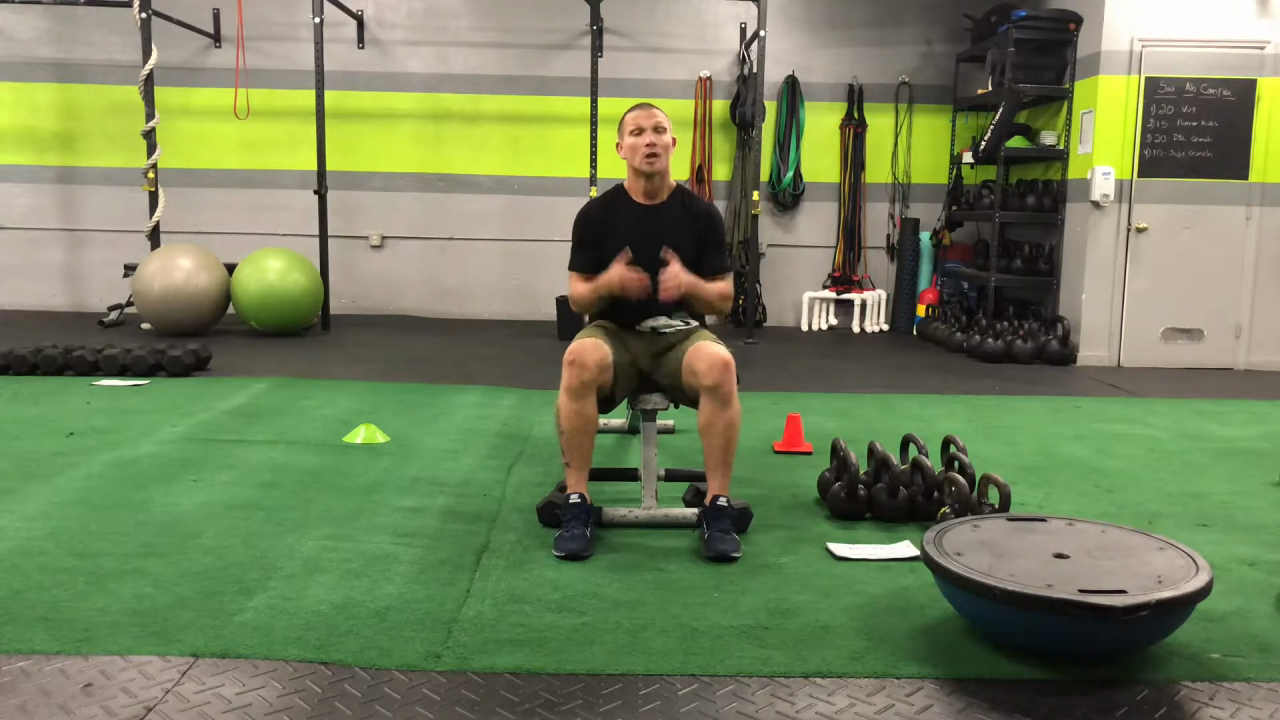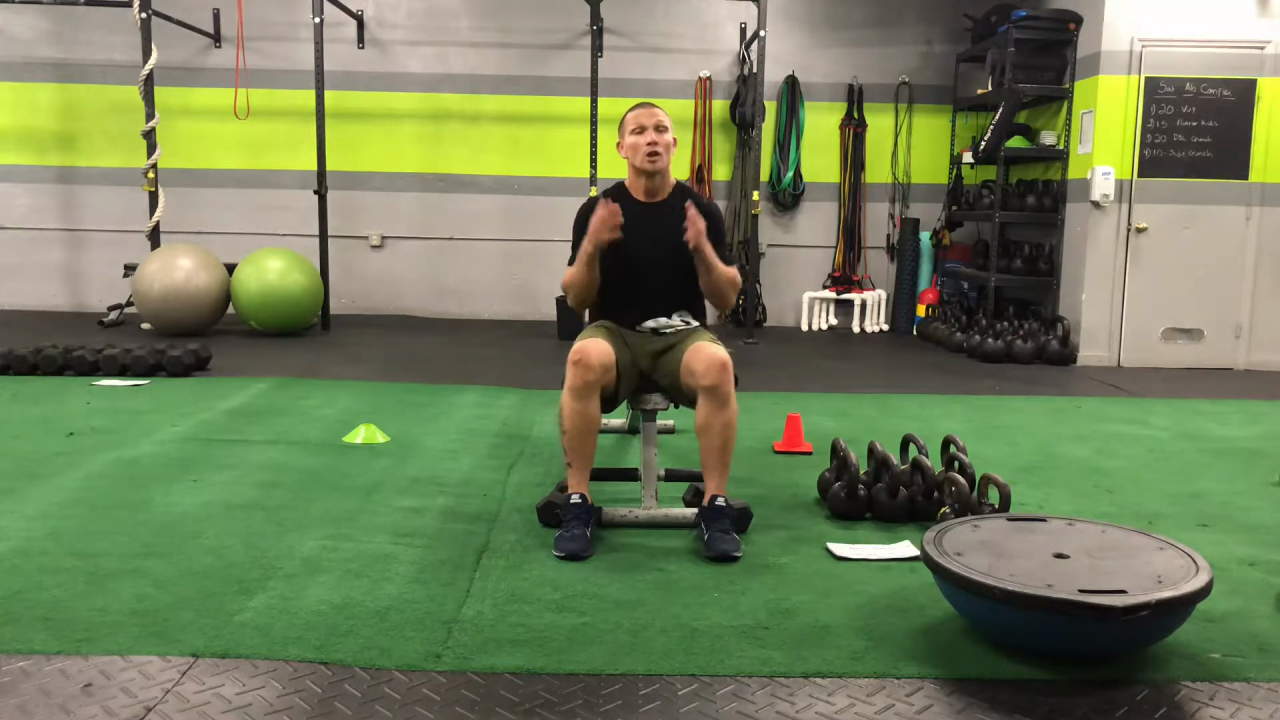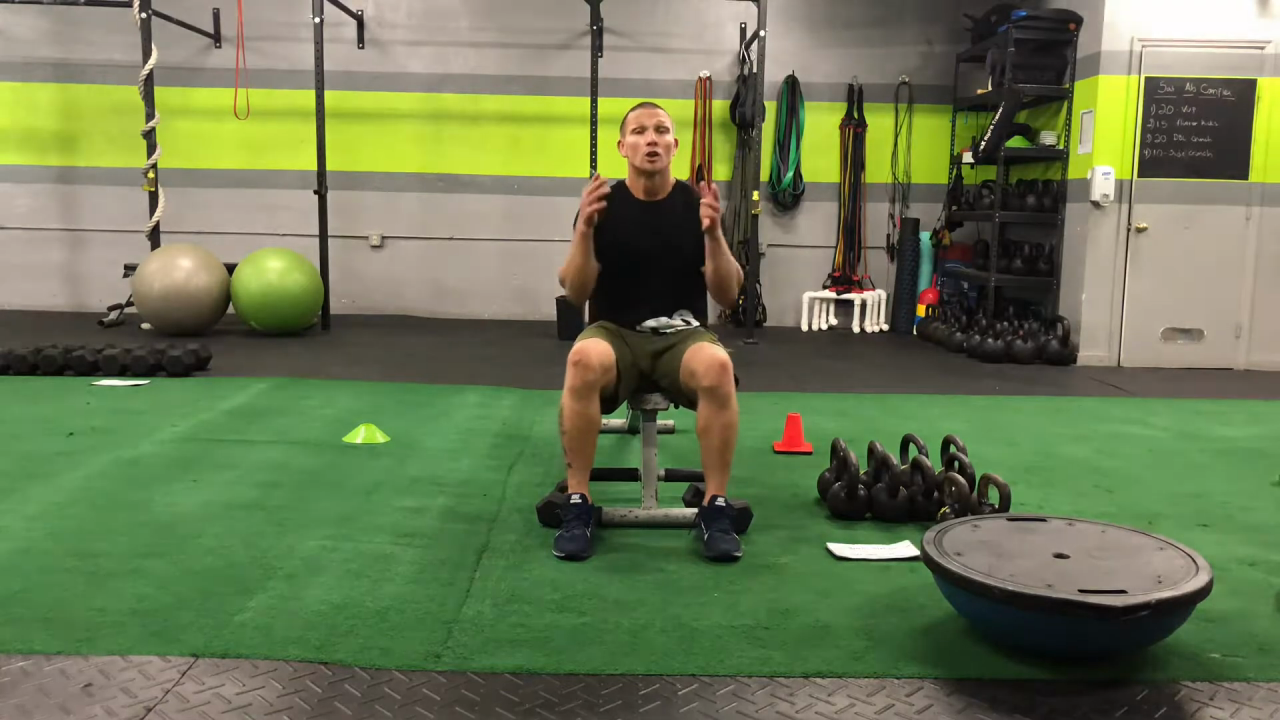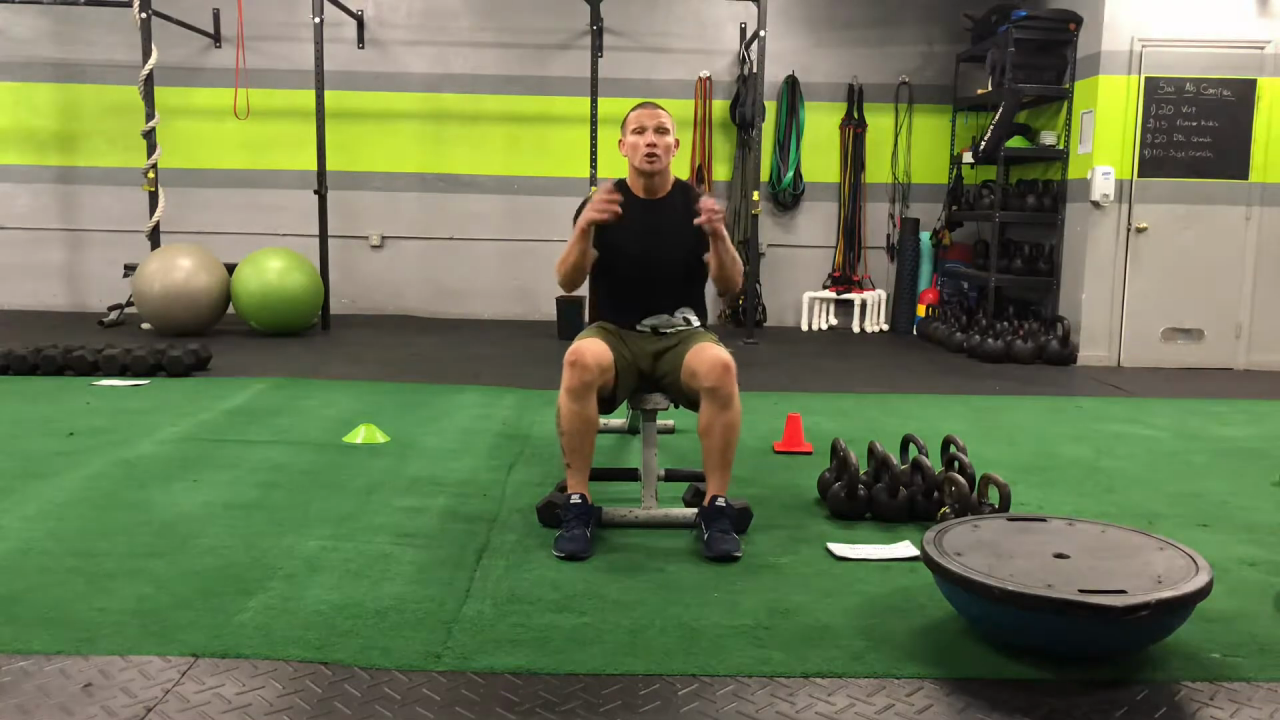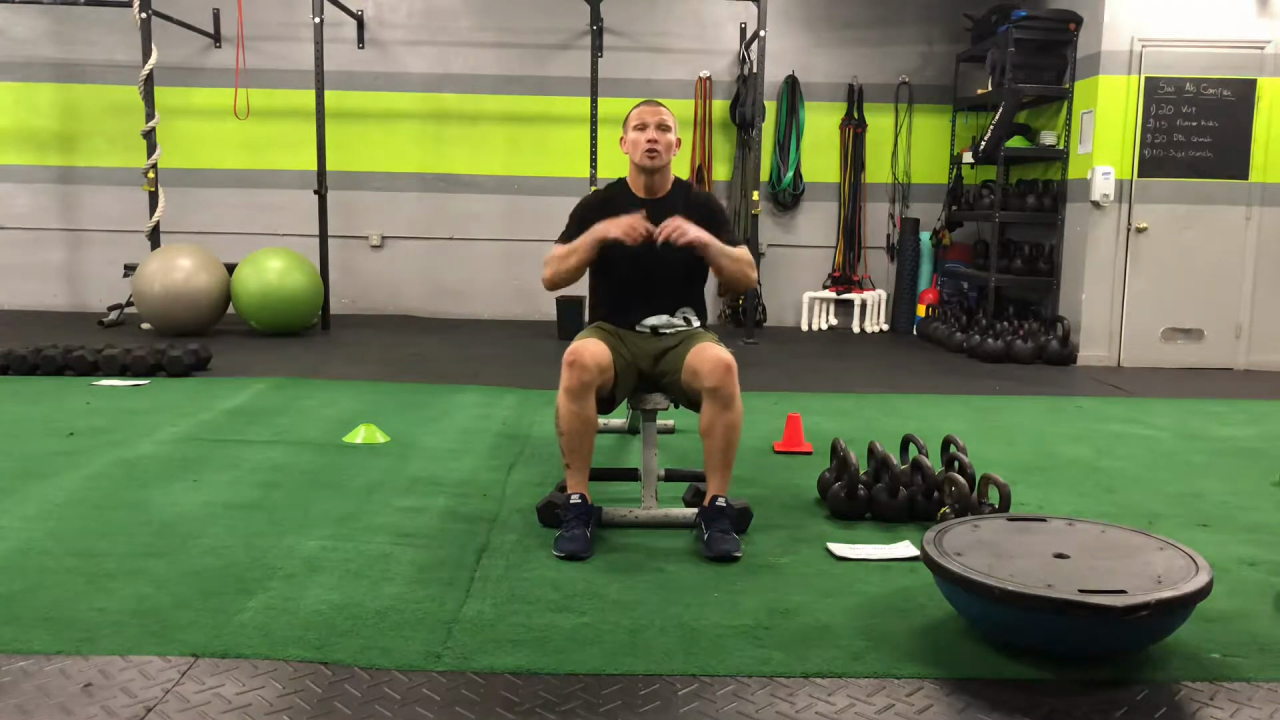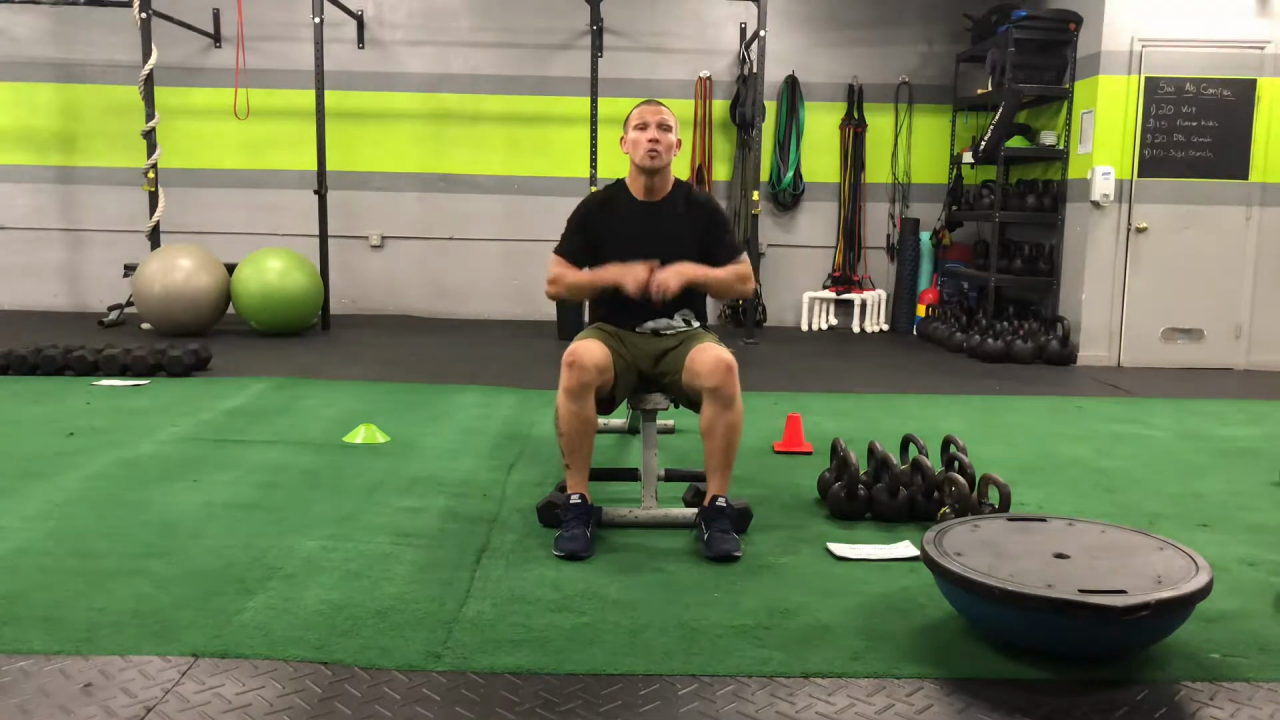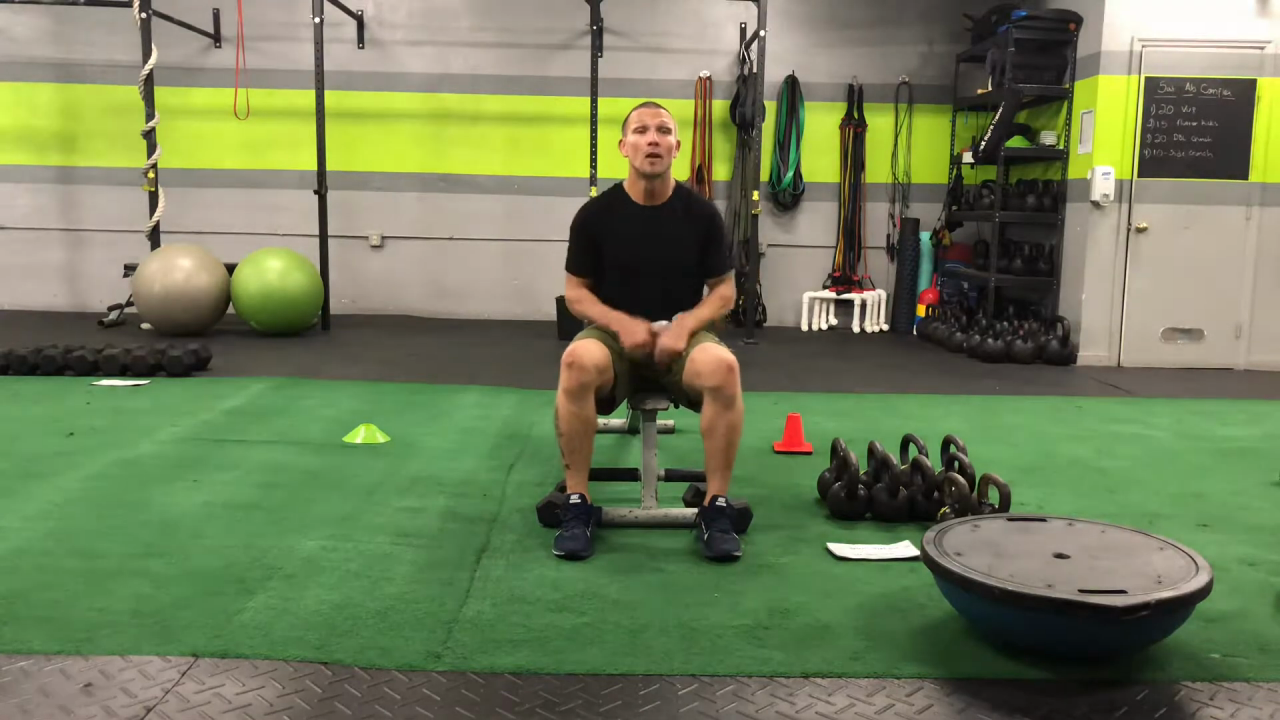
dt=0.1s
person 1, frame 1
left shoulder: (701, 213)
right shoulder: (597, 213)
left elbow: (722, 298)
right elbow: (577, 297)
left wrist: (690, 284)
right wrist: (606, 284)
left hip: (681, 333)
right hip: (616, 330)
left knee: (720, 366)
right knee: (578, 360)
left ankle: (717, 507)
right ankle: (577, 504)
person 1, frame 2
left shoulder: (697, 208)
right shoulder: (601, 209)
left elbow: (726, 298)
right elbow: (577, 299)
left wrist: (704, 250)
right wrist: (592, 245)
left hip: (681, 334)
right hip: (616, 333)
left knee: (717, 365)
right knee: (584, 360)
left ankle: (715, 507)
right ankle: (578, 504)
person 1, frame 3
left shoulder: (696, 206)
right shoulder: (603, 206)
left elbow: (729, 296)
right elbow: (576, 293)
left wrist: (713, 234)
right wrist: (583, 228)
left hip: (681, 334)
right hip: (616, 332)
left knee: (717, 367)
right knee: (584, 360)
left ankle: (715, 507)
right ankle: (578, 504)
person 1, frame 4
left shoulder: (697, 204)
right shoulder: (602, 203)
left elbow: (732, 287)
right elbow: (568, 281)
left wrist: (717, 233)
right wrist: (587, 225)
left hip: (681, 334)
right hip: (615, 333)
left knee: (720, 368)
right knee: (580, 361)
left ankle: (716, 507)
right ankle: (577, 505)
person 1, frame 5
left shoulder: (700, 205)
right shoulder: (598, 204)
left elbow: (746, 280)
right elbow: (551, 278)
left wrist: (703, 238)
right wrist: (598, 232)
left hip: (682, 334)
right hip: (615, 333)
left knee: (722, 368)
right knee: (578, 360)
left ankle: (715, 507)
right ankle: (577, 504)
person 1, frame 6
left shoulder: (702, 208)
right shoulder: (596, 209)
left elbow: (743, 282)
right elbow: (555, 283)
left wrist: (690, 272)
right wrist: (613, 274)
left hip: (681, 333)
right hip: (617, 332)
left knee: (722, 368)
right knee: (577, 362)
left ankle: (715, 508)
right ankle: (577, 505)
person 1, frame 7
left shoulder: (700, 213)
right shoulder: (597, 214)
left elbow: (725, 290)
right elbow: (575, 292)
left wrist: (687, 324)
right wrist: (620, 322)
left hip: (681, 338)
right hip: (615, 336)
left knee: (723, 368)
right knee: (577, 361)
left ankle: (715, 507)
right ankle: (577, 504)
